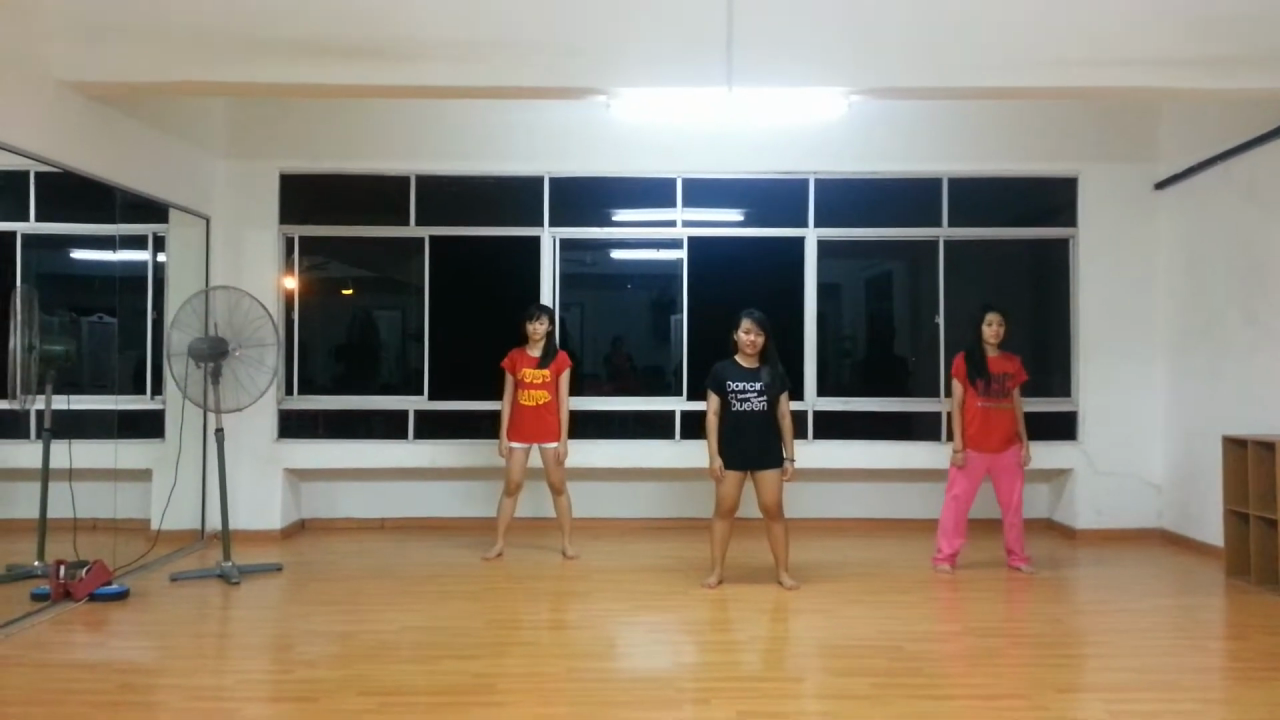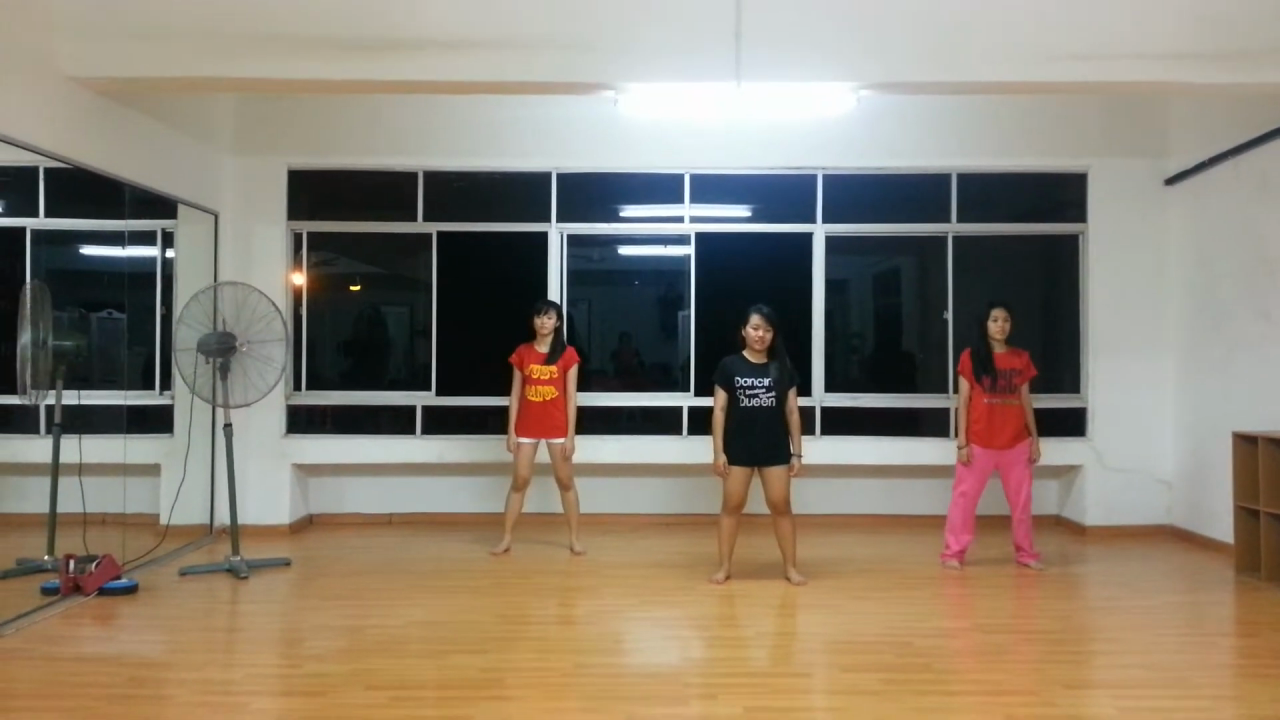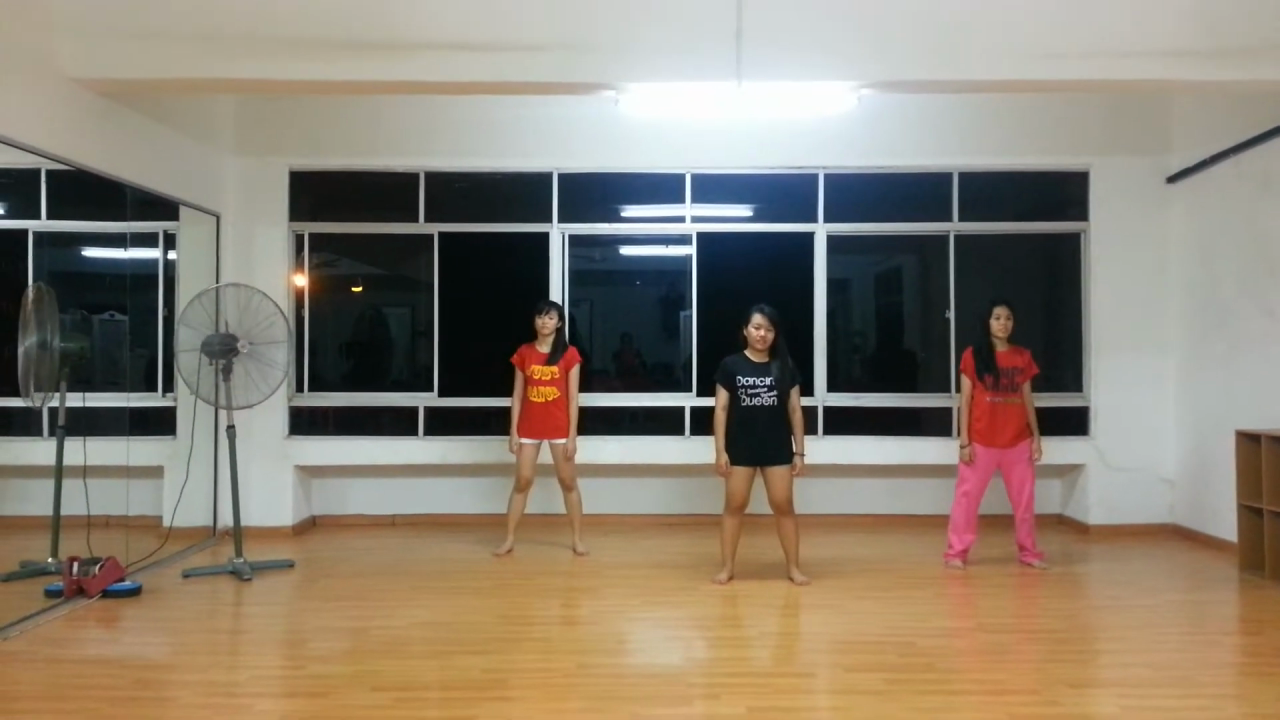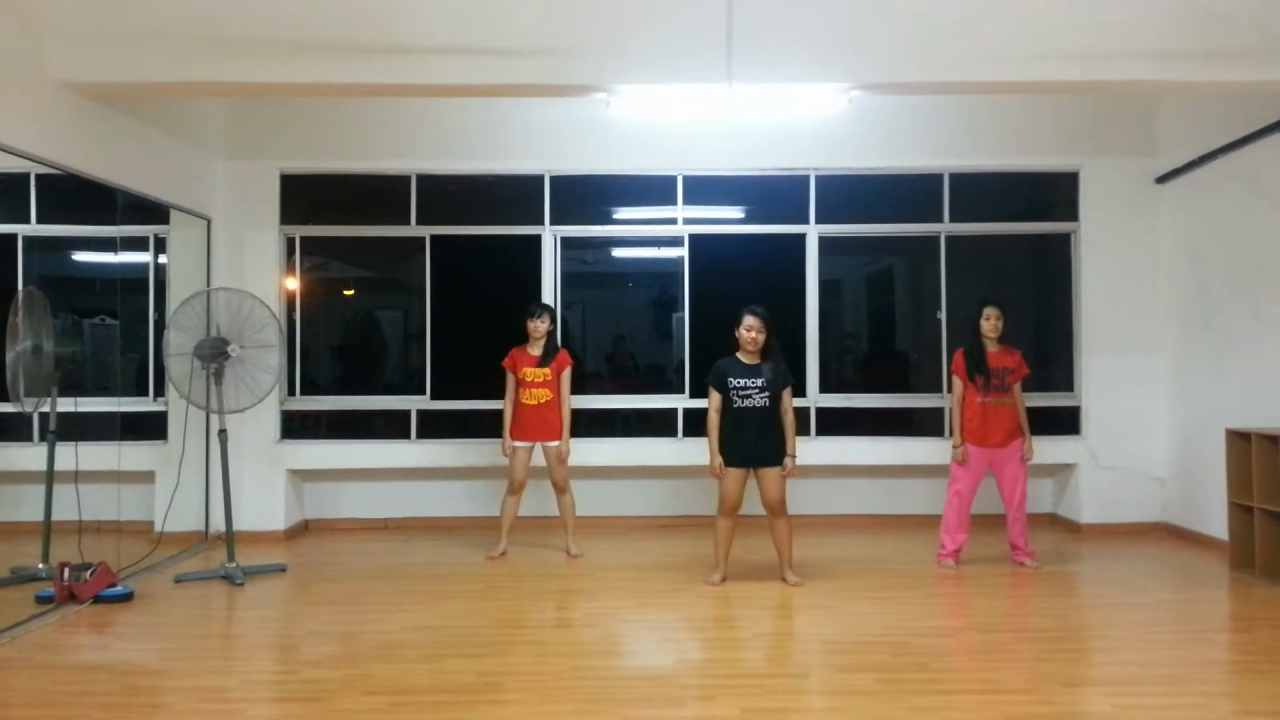
dt=0.4s
person 1, frame 1
left shoulder: (775, 372)
right shoulder: (721, 371)
left elbow: (784, 415)
right elbow: (713, 414)
left wrist: (789, 456)
right wrist: (714, 455)
left hip: (768, 453)
right hip: (731, 453)
left knee: (773, 510)
right knee: (724, 509)
left ankle: (783, 571)
right ankle: (716, 570)
person 1, frame 2
left shoulder: (782, 368)
right shoulder: (729, 366)
left elbow: (792, 411)
right elbow: (720, 410)
left wrist: (797, 452)
right wrist: (718, 451)
left hip: (775, 449)
right hip: (738, 449)
left knee: (781, 506)
right knee: (732, 505)
left ankle: (790, 567)
right ankle: (724, 566)
person 1, frame 3
left shoulder: (785, 366)
right shoulder: (731, 365)
left elbow: (795, 410)
right elbow: (721, 409)
left wrist: (799, 451)
right wrist: (720, 450)
left hip: (778, 449)
right hip: (740, 449)
left knee: (784, 506)
right knee: (735, 506)
left ankle: (793, 567)
right ankle: (727, 567)
person 1, frame 4
left shoulder: (777, 368)
right shoulder: (723, 368)
left elbow: (786, 411)
right elbow: (714, 411)
left wrist: (790, 453)
right wrist: (714, 452)
left hip: (770, 450)
right hip: (733, 450)
left knee: (776, 507)
right knee: (728, 507)
left ankle: (787, 568)
right ankle: (720, 568)
person 2, frame 1
left shoulder: (1013, 363)
right shoulder: (964, 360)
left elbow: (1017, 405)
right elbow: (957, 405)
left wrist: (1025, 443)
right wrist: (958, 445)
left hip: (1008, 447)
right hip: (973, 447)
left knee: (1013, 504)
right knee: (957, 502)
left ankle: (1017, 556)
right ankle: (945, 557)
person 2, frame 2
left shoulder: (1021, 358)
right shoulder: (971, 357)
left elbow: (1026, 401)
right elbow: (963, 401)
left wrist: (1035, 439)
right wrist: (962, 442)
left hip: (1016, 443)
right hip: (979, 443)
left knee: (1021, 500)
right knee: (965, 498)
left ankle: (1026, 552)
right ankle: (953, 552)
person 2, frame 3
left shoulder: (1023, 357)
right shoulder: (973, 355)
left elbow: (1027, 400)
right elbow: (965, 400)
left wrist: (1036, 437)
right wrist: (964, 441)
left hip: (1018, 442)
right hip: (981, 442)
left knee: (1024, 499)
right knee: (967, 497)
left ankle: (1029, 551)
right ankle: (956, 552)
person 2, frame 4
left shoulder: (1013, 357)
right shoulder: (964, 356)
left elbow: (1018, 400)
right elbow: (957, 401)
left wrist: (1027, 438)
right wrist: (957, 441)
left hip: (1009, 442)
right hip: (973, 442)
left knee: (1016, 498)
right knee: (959, 497)
left ankle: (1021, 551)
right ankle: (949, 552)
person 3, frame 1
left shoulder: (560, 358)
right shoulder: (514, 357)
left elbow: (563, 401)
right elbow: (507, 398)
left wrist: (563, 439)
right wrist: (503, 435)
left hip: (549, 432)
right hip: (519, 432)
left knee: (558, 486)
right knee: (512, 486)
left ankle: (567, 543)
right ankle: (499, 543)
person 3, frame 2
left shoulder: (567, 354)
right shoulder: (522, 352)
left elbow: (571, 397)
right elbow: (515, 394)
left wrist: (571, 435)
right wrist: (511, 431)
left hip: (557, 428)
right hip: (527, 427)
left knee: (565, 482)
right knee: (519, 481)
left ankle: (574, 539)
right ankle: (506, 538)
person 3, frame 3
left shoulder: (569, 354)
right shoulder: (523, 353)
left elbow: (573, 397)
right elbow: (517, 395)
left wrist: (572, 435)
right wrist: (513, 431)
left hip: (559, 428)
right hip: (529, 428)
left knee: (568, 482)
right knee: (522, 482)
left ankle: (577, 539)
right ankle: (509, 539)
person 3, frame 4
left shoulder: (560, 357)
right shoulder: (515, 356)
left elbow: (565, 400)
right elbow: (509, 398)
left wrist: (565, 438)
right wrist: (506, 435)
left hip: (552, 431)
right hip: (522, 431)
left knee: (561, 485)
right knee: (515, 485)
left ankle: (570, 541)
right ankle: (502, 542)
